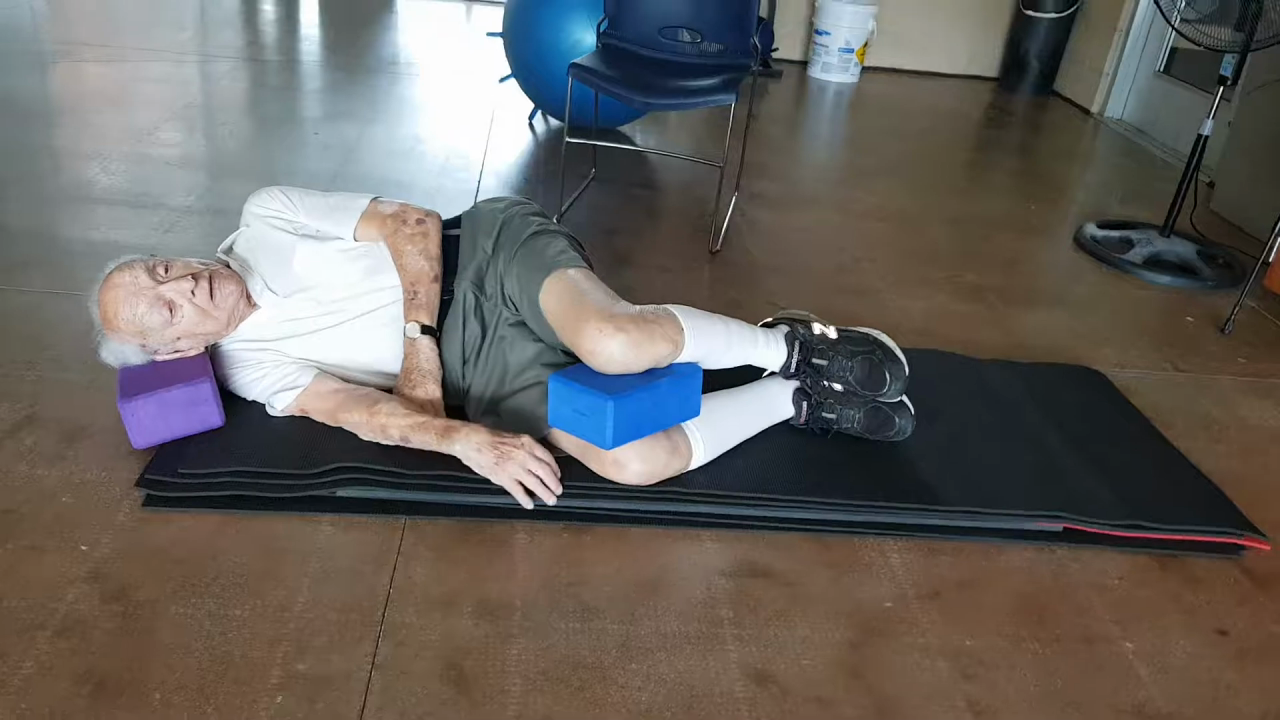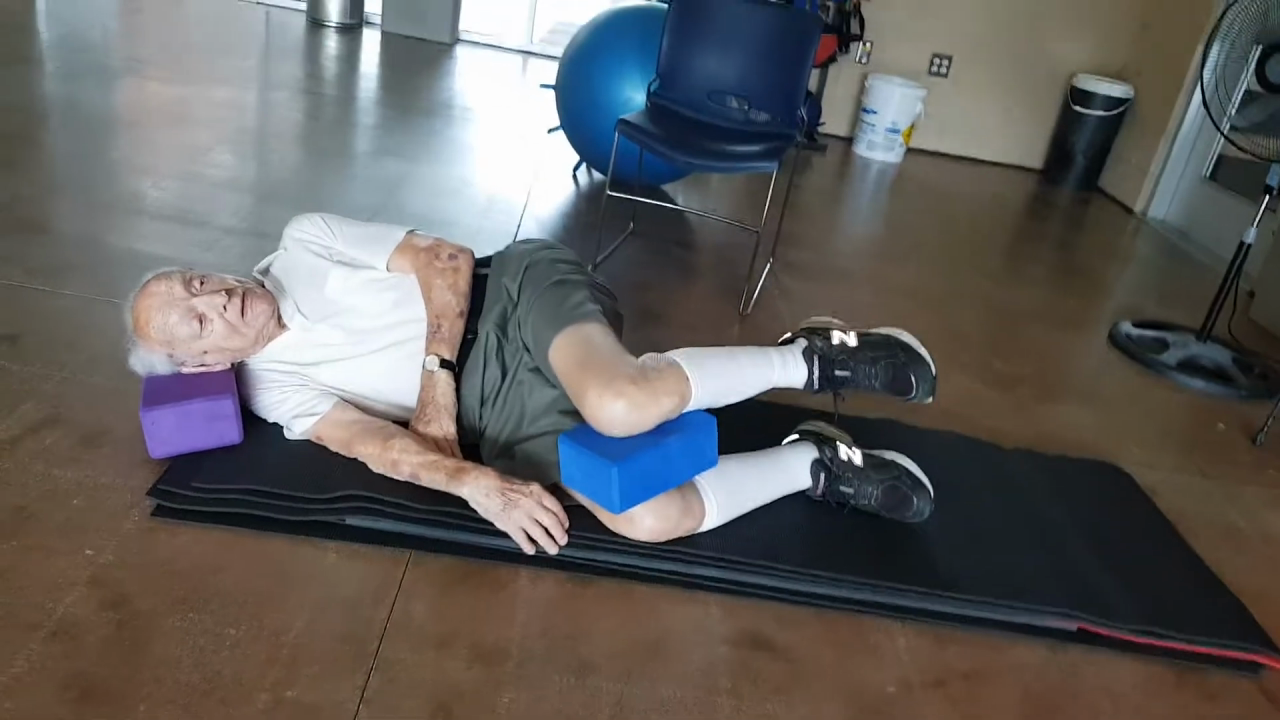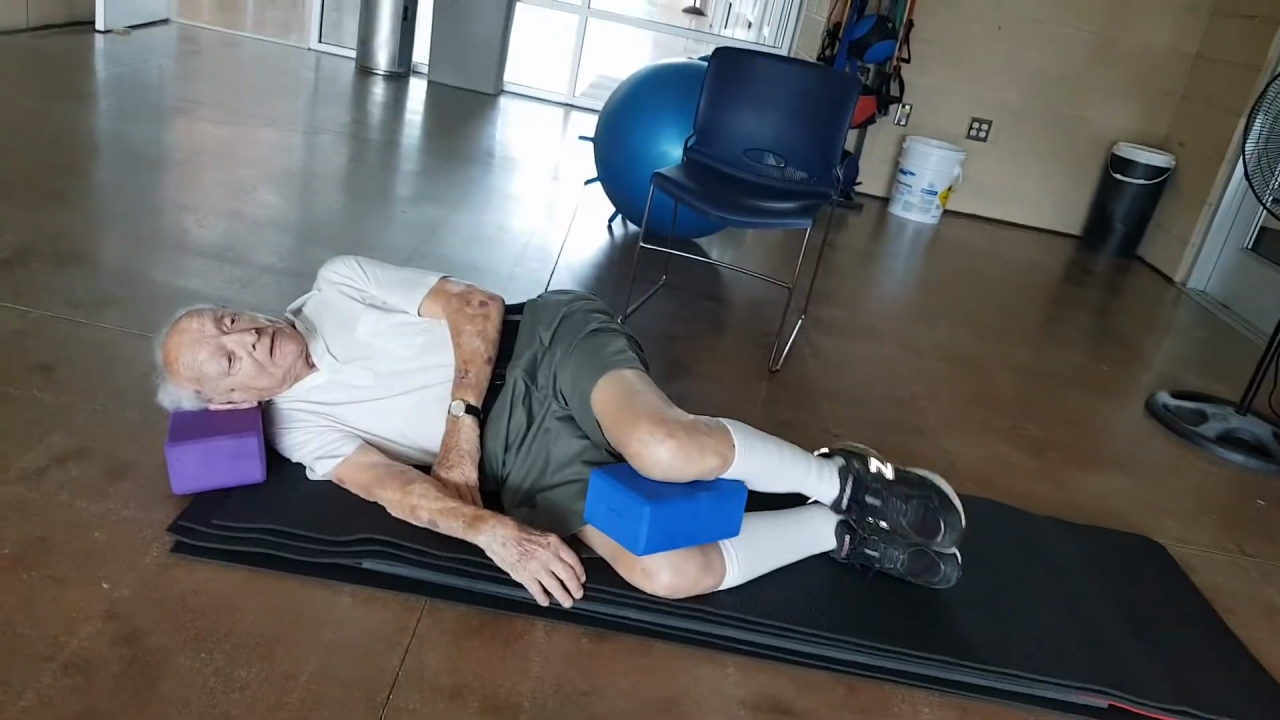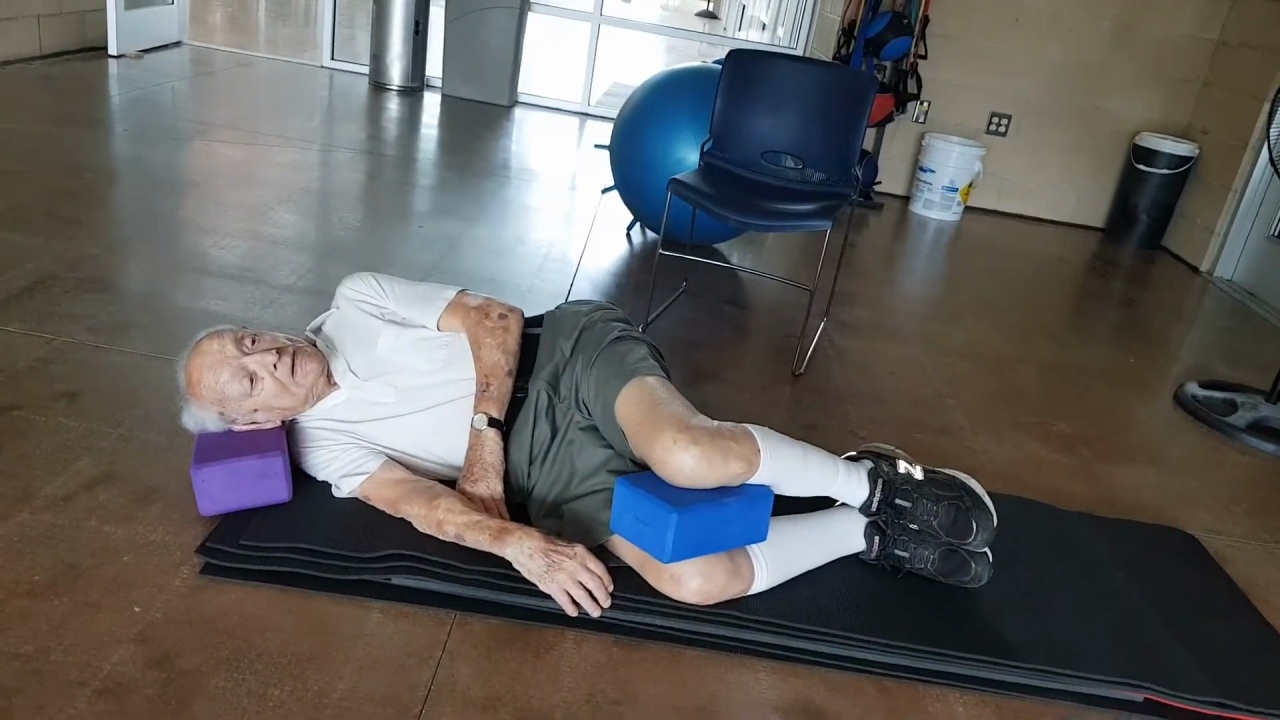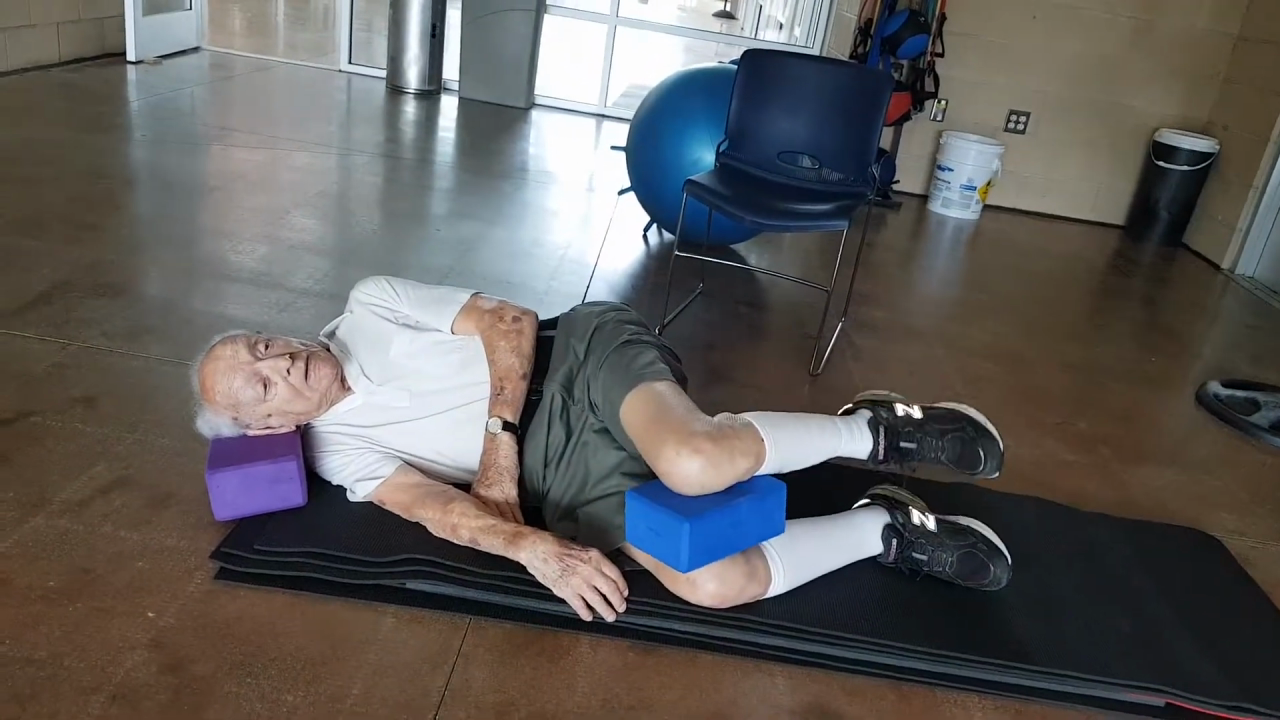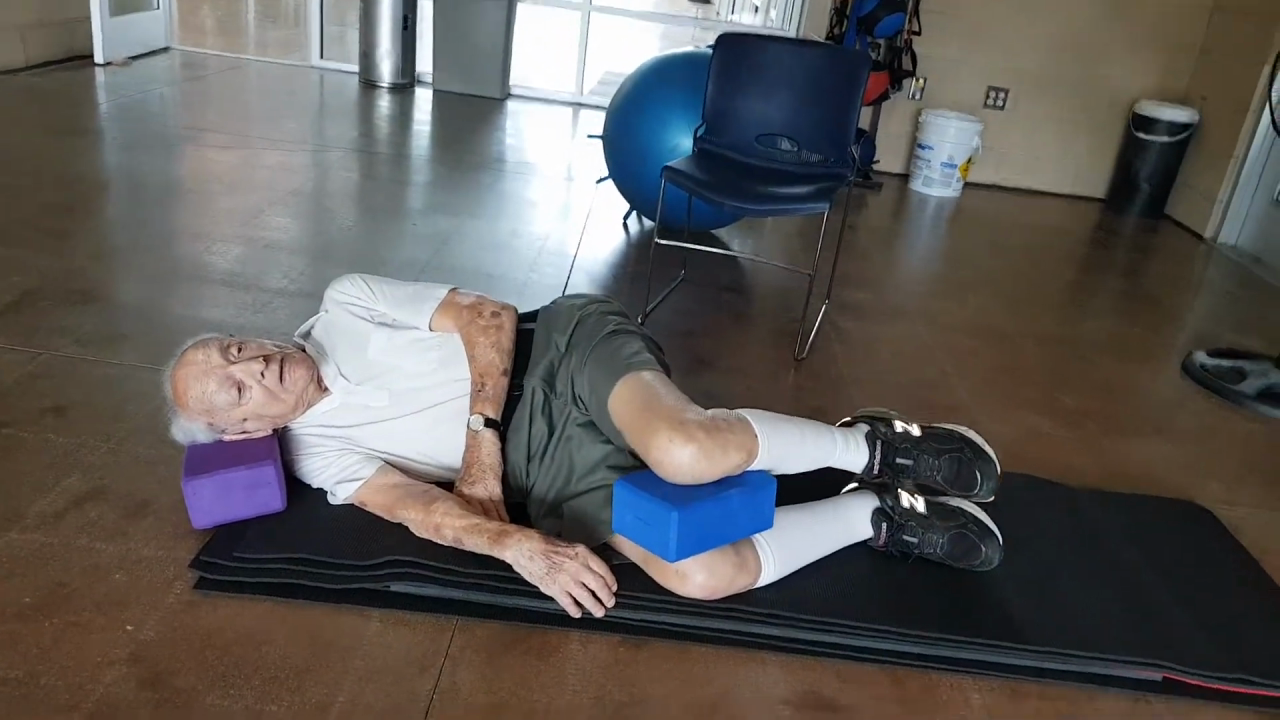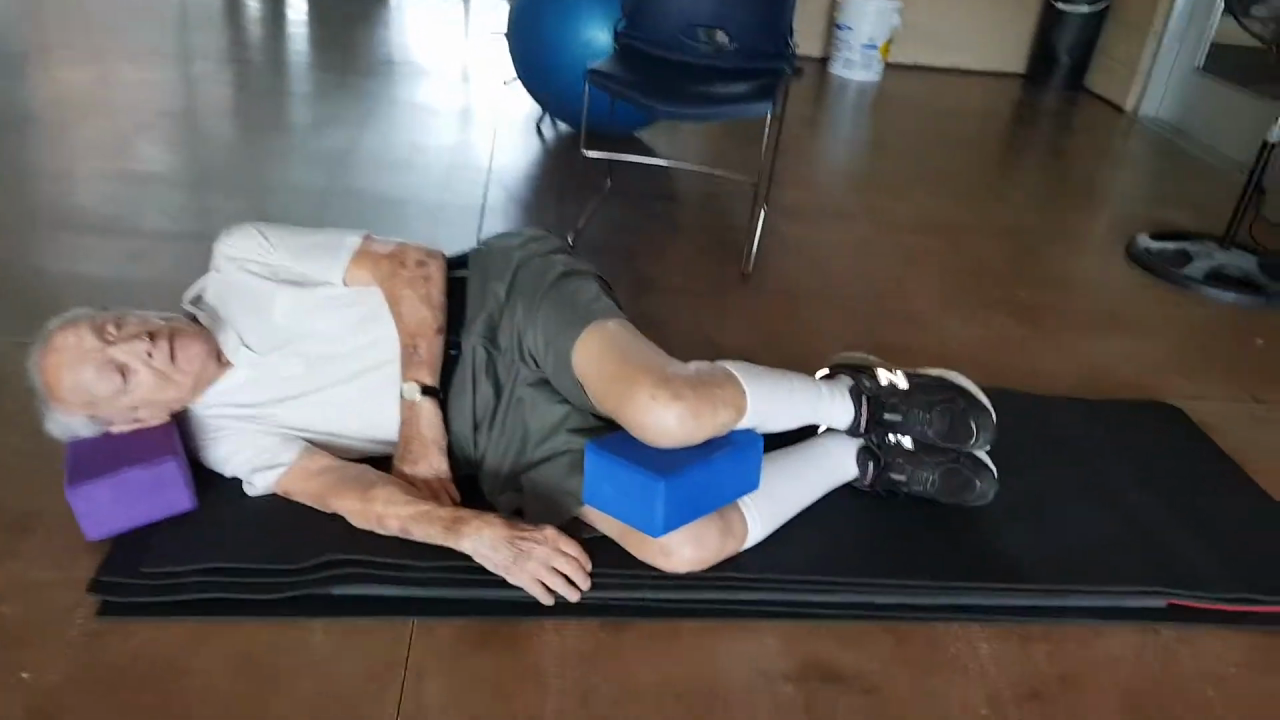
dt=0.7s
person 1, frame 1
left shoulder: (265, 217)
right shoulder: (248, 370)
left elbow: (413, 225)
right elbow: (360, 411)
left wrist: (416, 339)
right wrist: (463, 438)
right hip: (479, 364)
left knee: (613, 341)
right knee: (634, 460)
left ankle: (786, 346)
right ankle: (794, 399)
person 1, frame 2
left shoulder: (303, 242)
right shoulder: (273, 392)
left elbow: (446, 260)
right elbow: (378, 444)
left wrist: (434, 373)
right wrist: (474, 482)
right hip: (498, 413)
left knee: (618, 403)
right knee: (648, 518)
left ankle: (810, 360)
right ankle: (815, 464)
person 1, frame 3
left shoulder: (339, 281)
right shoulder: (299, 429)
left elbow: (477, 307)
right elbow: (395, 486)
left wrist: (460, 418)
right wrist: (492, 530)
right hip: (524, 457)
left knee: (663, 446)
right knee: (667, 573)
left ankle: (840, 478)
right ankle: (841, 533)
person 1, frame 4
left shoulder: (356, 301)
right shoulder: (322, 448)
left elbow: (496, 318)
right elbow: (422, 504)
left wrist: (483, 429)
right wrist: (519, 544)
right hip: (548, 471)
left knee: (687, 454)
right knee: (695, 579)
left ankle: (868, 481)
right ankle: (869, 533)
person 1, frame 5
left shoulder: (371, 304)
right shoulder: (337, 455)
left elbow: (510, 322)
right elbow: (436, 508)
left wrist: (497, 433)
right wrist: (534, 551)
right hip: (565, 472)
left knee: (691, 462)
right knee: (711, 583)
left ankle: (871, 431)
right ankle: (887, 528)
person 1, frame 6
left shoulder: (344, 304)
right shoulder: (318, 456)
left elbow: (489, 318)
right elbow: (421, 509)
left wrist: (479, 431)
right wrist: (518, 547)
right hip: (550, 468)
left knee: (684, 449)
right knee: (702, 574)
left ankle: (866, 447)
right ankle: (877, 516)
person 1, frame 7
left shoulder: (240, 261)
right shoulder: (226, 440)
left elbow: (411, 269)
right elbow: (353, 495)
left wrist: (416, 401)
right wrist: (475, 533)
right hip: (495, 432)
left knee: (665, 412)
right knee: (682, 545)
left ankle: (850, 398)
right ankle: (857, 458)
